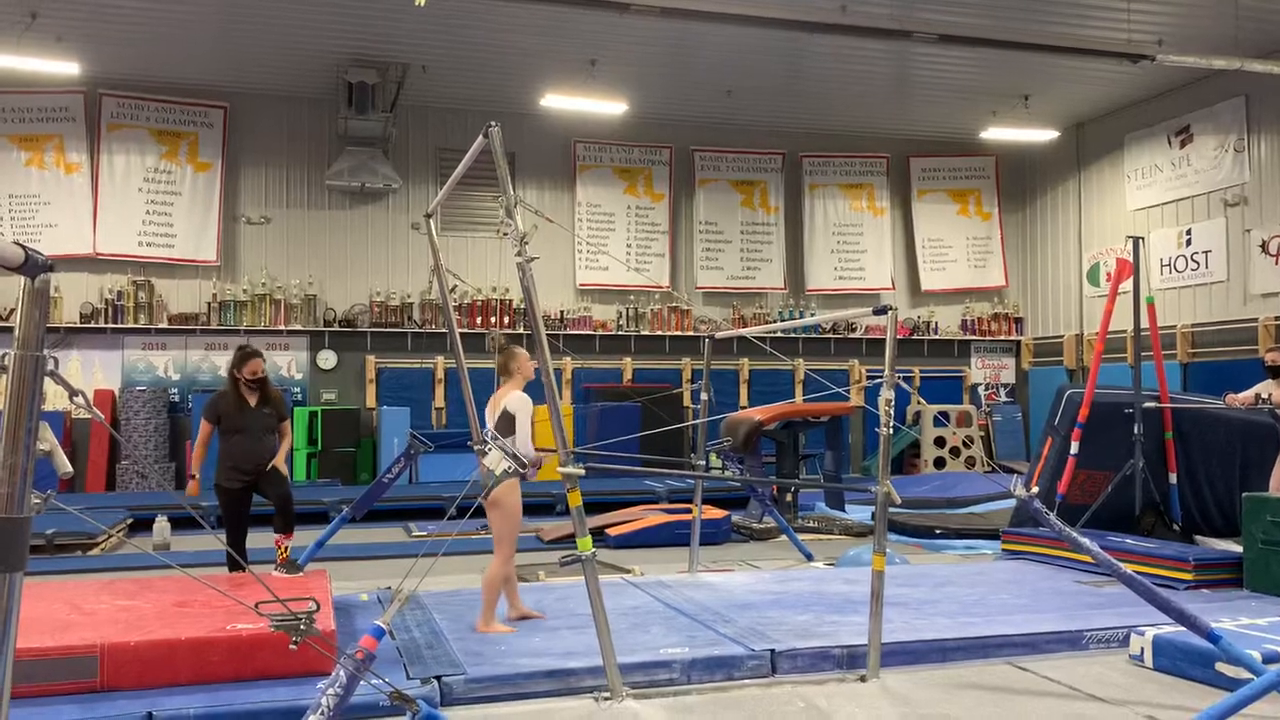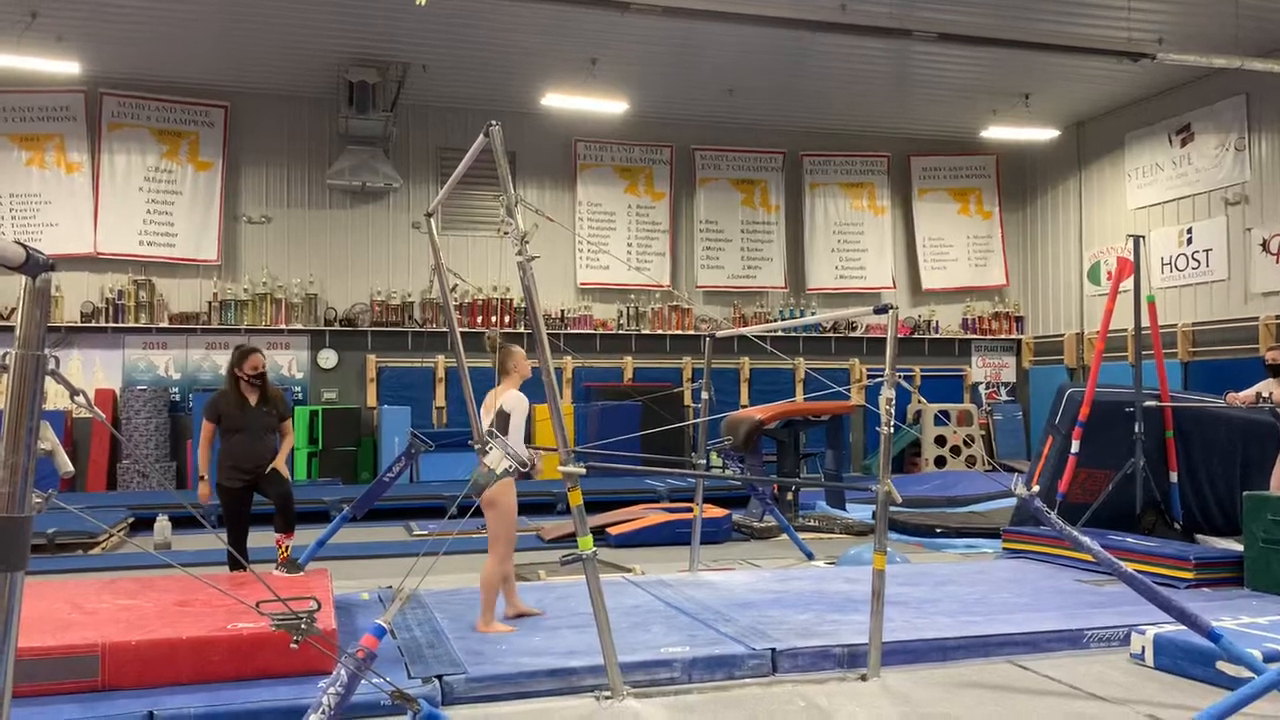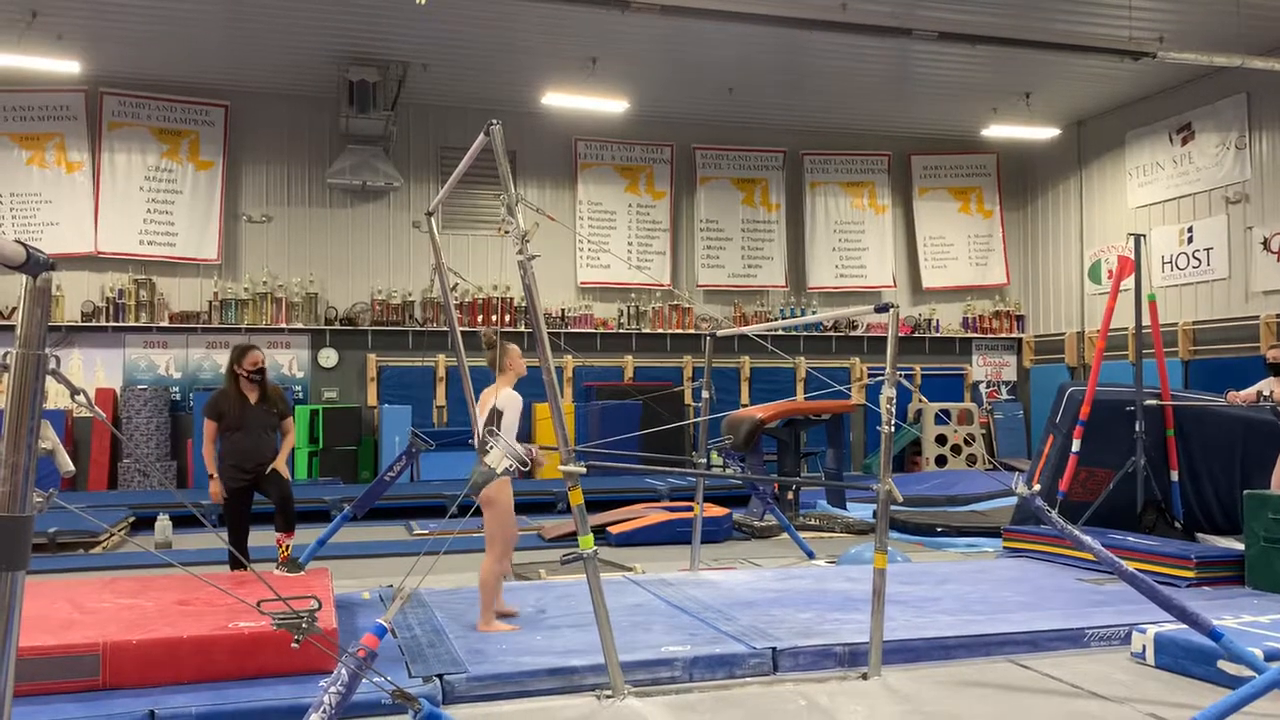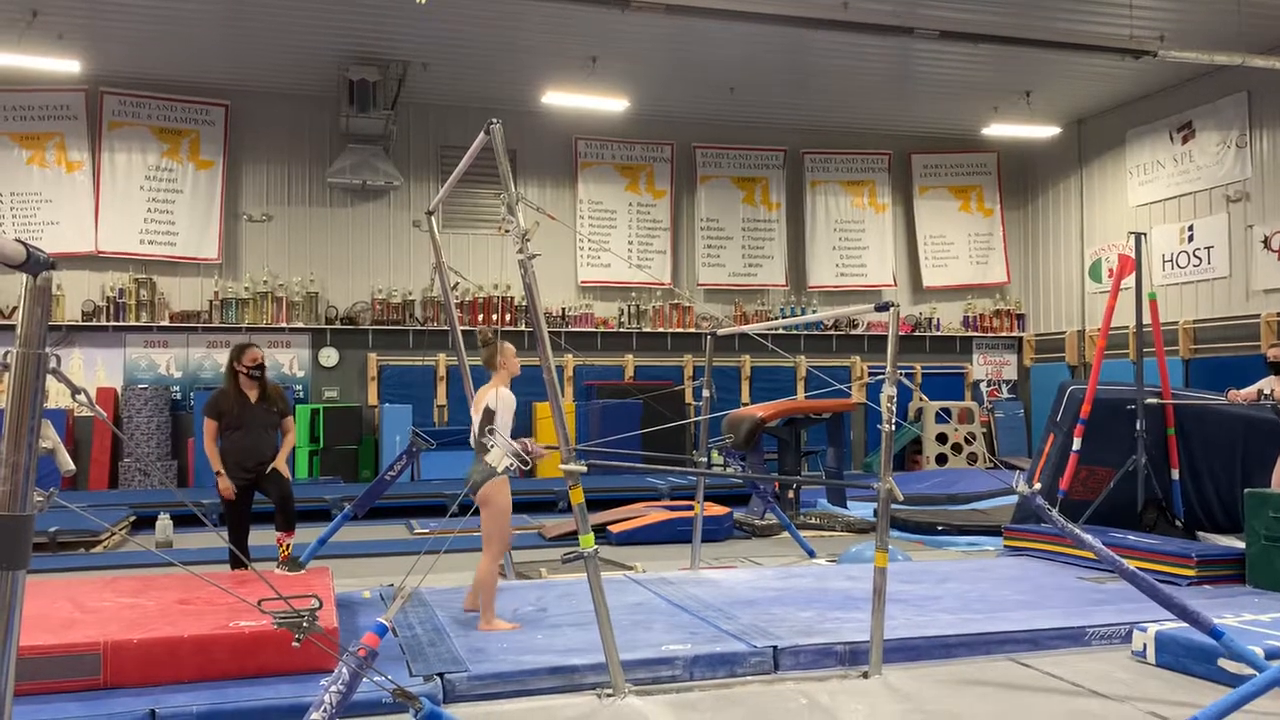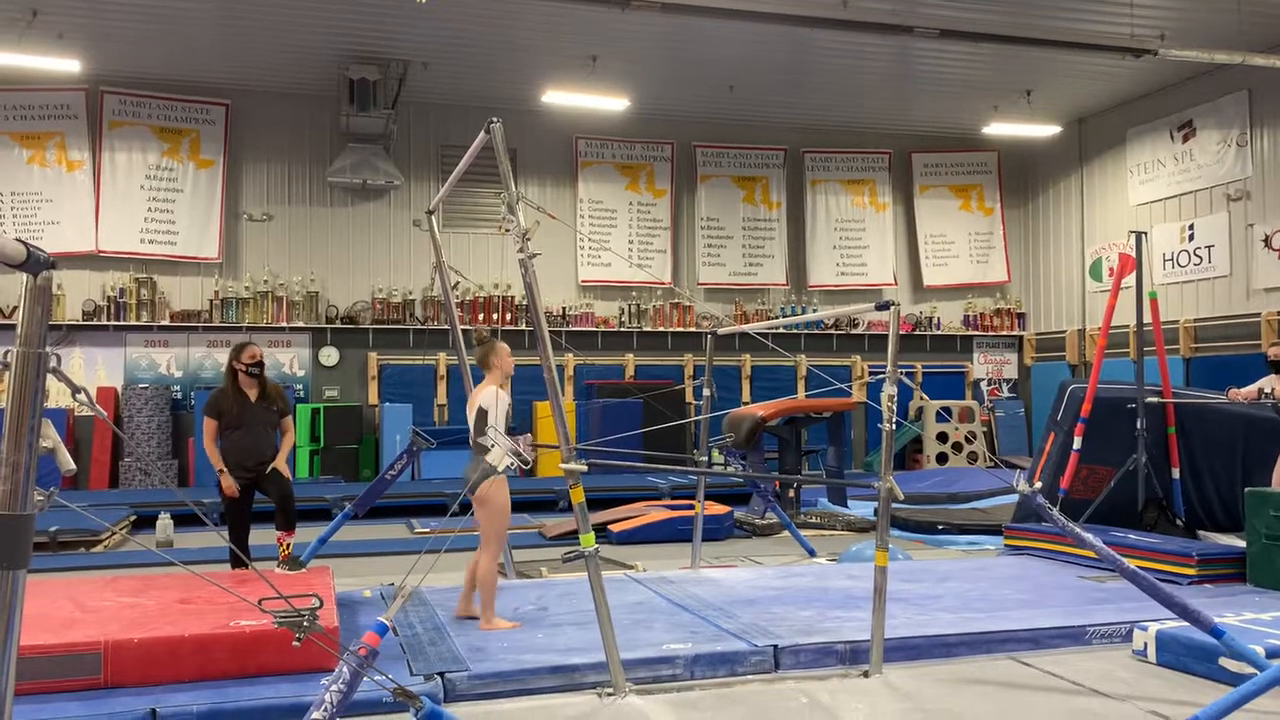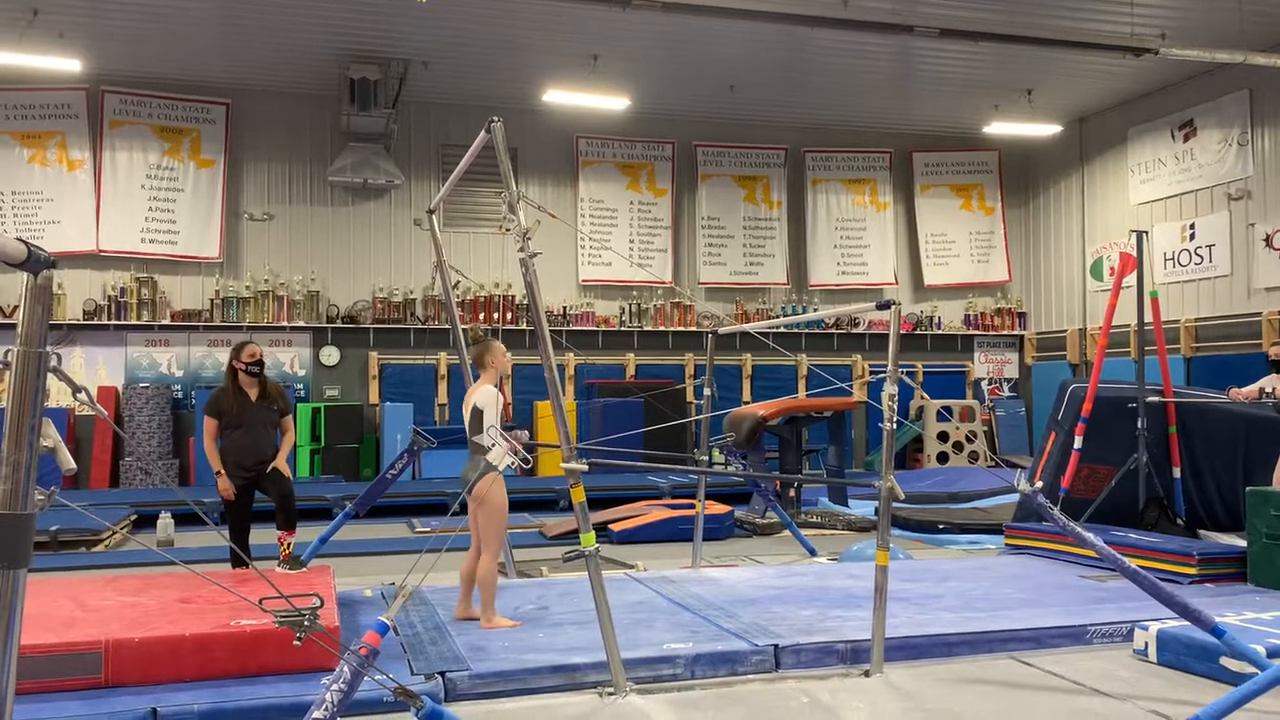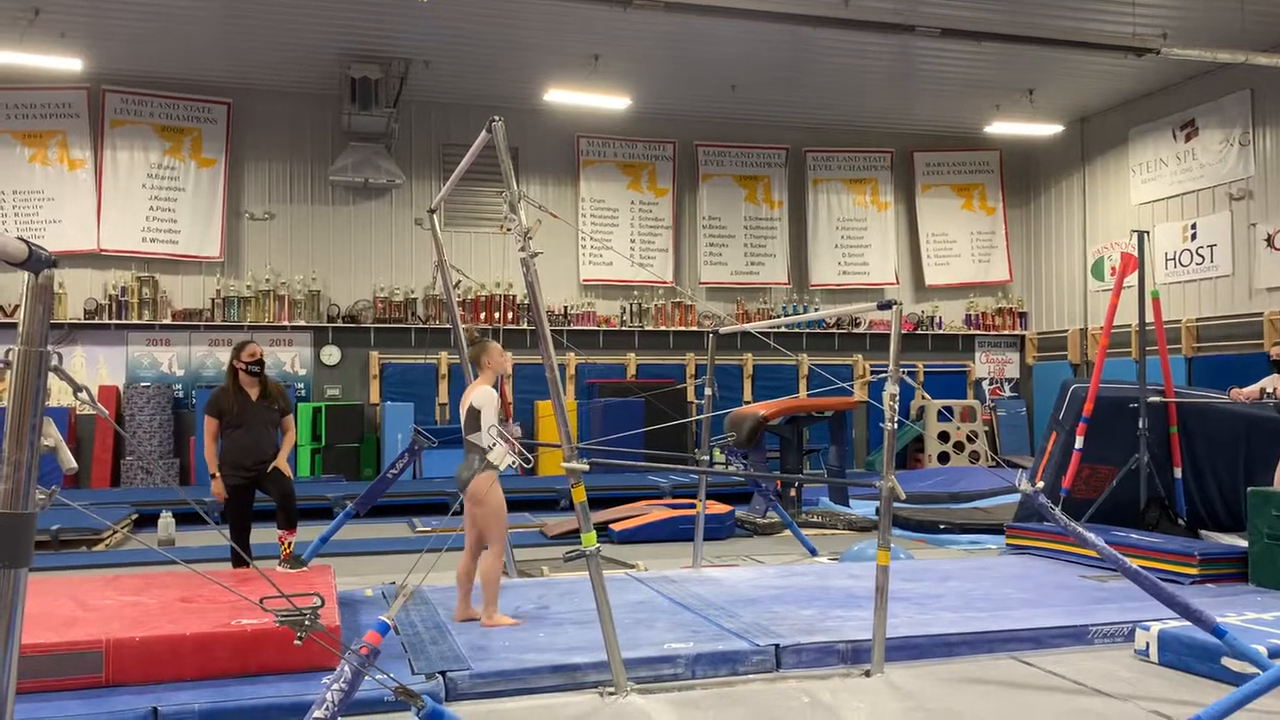
dt=0.1s
person 1, frame 1
left shoulder: (495, 399)
right shoulder: (521, 400)
right elbow: (523, 448)
left wrist: (527, 458)
right wrist: (536, 459)
left hip: (489, 477)
right hip: (504, 481)
left knee: (505, 550)
right knee: (503, 553)
left ankle: (515, 606)
right ankle: (486, 620)
person 1, frame 2
left shoulder: (490, 397)
right shoulder: (517, 399)
right elbow: (515, 447)
left wrist: (523, 455)
right wrist: (530, 458)
left hip: (485, 475)
right hip: (499, 480)
left knee: (504, 548)
right knee: (499, 553)
left ankle: (513, 603)
right ankle: (486, 620)
person 1, frame 3
left shoulder: (486, 395)
right shoulder: (512, 398)
right elbow: (507, 446)
left wrist: (520, 450)
right wrist: (528, 453)
left hip: (481, 473)
right hip: (495, 478)
left knee: (508, 541)
right knee: (498, 551)
left ankle: (494, 601)
right ankle: (487, 620)
person 1, frame 4
left shoulder: (481, 394)
right shoulder: (505, 396)
right elbow: (501, 446)
left wrist: (517, 445)
right wrist: (526, 448)
left hip: (479, 472)
right hip: (493, 477)
left knee: (499, 542)
right knee: (493, 550)
left ankle: (474, 598)
right ankle: (488, 619)
person 1, frame 5
left shoulder: (477, 393)
right shoulder: (498, 395)
right elbow: (497, 445)
left hip: (476, 473)
right hip: (490, 476)
left knee: (489, 546)
right knee: (493, 550)
left ankle: (465, 605)
right ankle: (489, 617)
person 1, frame 6
left shoulder: (473, 393)
right shoulder: (492, 394)
right elbow: (493, 444)
left hip: (473, 472)
right hip: (487, 475)
left knee: (479, 547)
right knee: (492, 549)
left ankle: (464, 606)
right ankle: (489, 616)
person 1, frame 7
left shoulder: (470, 392)
right shoulder: (487, 394)
right elbow: (491, 444)
left wrist: (505, 440)
right wrist: (508, 454)
left hip: (468, 472)
right hip: (481, 475)
left knee: (474, 546)
right knee: (496, 546)
left ankle: (464, 608)
right ankle: (490, 612)
person 2, frame 1
left shoulder: (274, 398)
right shoulder: (220, 401)
left elbow: (286, 433)
right elbow: (202, 442)
left wrist: (280, 457)
right wrist: (194, 477)
left hip: (266, 469)
right hip: (231, 476)
left knee: (284, 497)
right knee: (235, 535)
left ankle: (283, 561)
person 2, frame 2
left shoulder: (275, 397)
right shoulder: (221, 400)
left elbow: (287, 433)
right elbow: (206, 442)
left wrist: (281, 459)
right wrist: (203, 478)
left hip: (267, 469)
right hip: (232, 476)
left knee: (285, 497)
right knee: (236, 534)
left ankle: (284, 560)
person 2, frame 3
left shoulder: (275, 396)
right shoulder: (221, 399)
left elbow: (289, 433)
right elbow: (209, 442)
left wrist: (281, 460)
right wrist: (214, 478)
left hip: (267, 468)
right hip: (233, 475)
left knee: (285, 497)
right knee: (237, 533)
left ankle: (284, 559)
person 2, frame 4
left shoulder: (275, 394)
right shoulder: (220, 398)
left elbow: (289, 432)
right elbow: (209, 441)
left wrist: (281, 459)
right wrist: (220, 474)
left hip: (267, 467)
right hip: (235, 474)
left knee: (285, 496)
right knee: (237, 532)
left ankle: (285, 558)
person 2, frame 5
left shoulder: (275, 394)
right shoulder: (220, 398)
left elbow: (288, 432)
right elbow: (209, 441)
left wrist: (281, 458)
right wrist: (222, 473)
left hip: (267, 467)
right hip: (235, 473)
left knee: (286, 495)
right knee: (238, 531)
left ankle: (285, 557)
person 2, frame 6
left shoulder: (275, 393)
right shoulder: (220, 397)
left elbow: (288, 431)
right elbow: (209, 440)
left wrist: (281, 458)
right wrist: (220, 474)
left hip: (268, 466)
right hip: (234, 473)
left knee: (286, 495)
right knee: (238, 531)
left ankle: (286, 557)
person 2, frame 7
left shoulder: (276, 392)
right shoulder: (221, 396)
left elbow: (289, 430)
right elbow: (210, 440)
left wrist: (282, 457)
right wrist: (215, 476)
left hip: (268, 465)
right hip: (234, 473)
left knee: (287, 494)
right knee: (239, 530)
left ankle: (286, 557)
